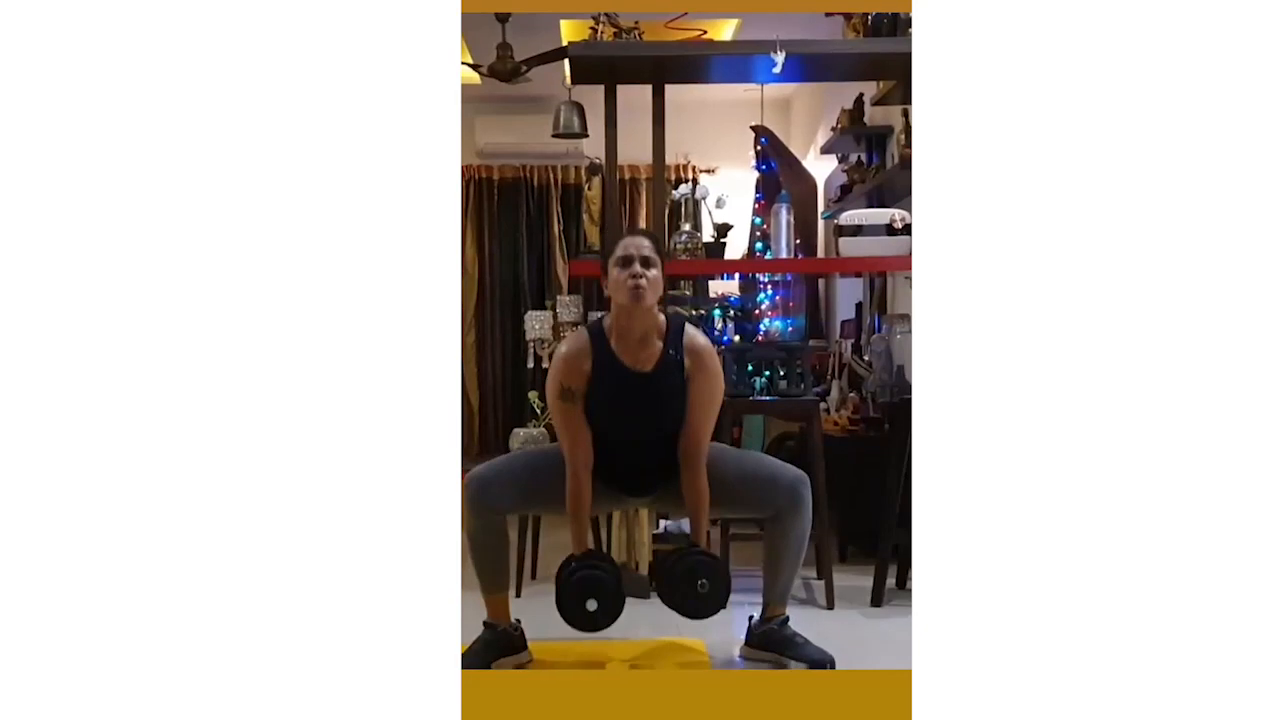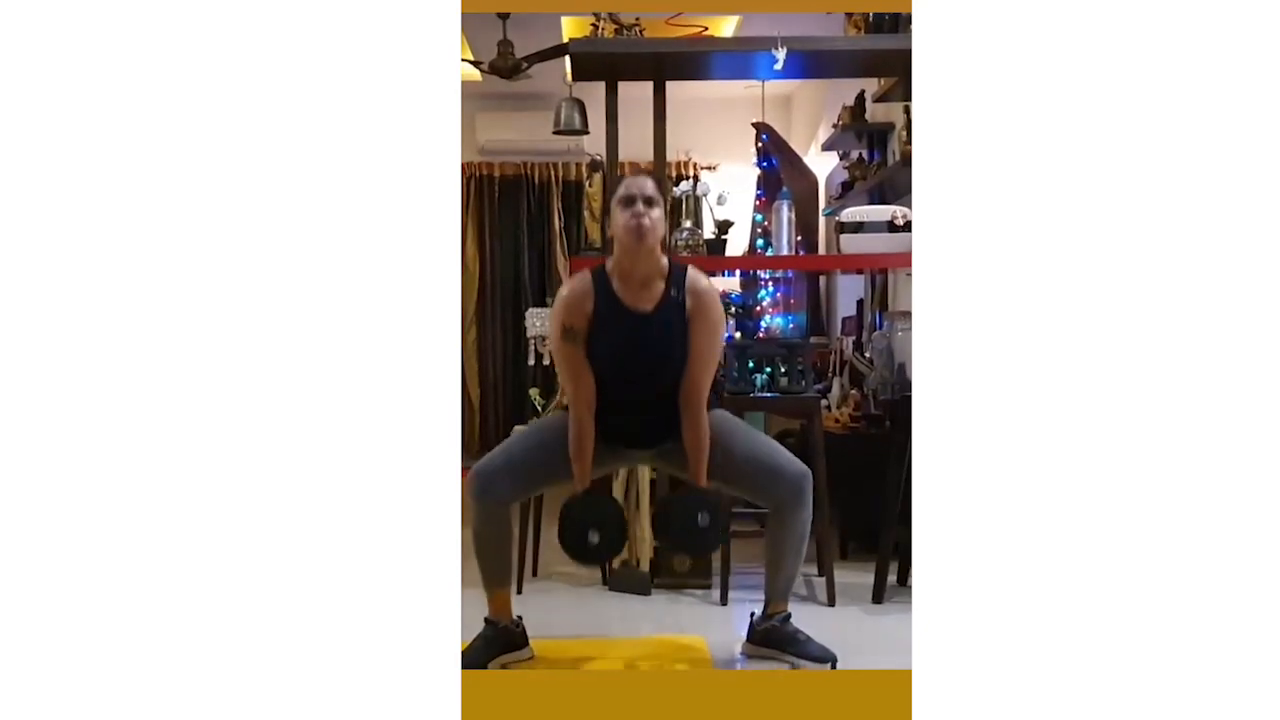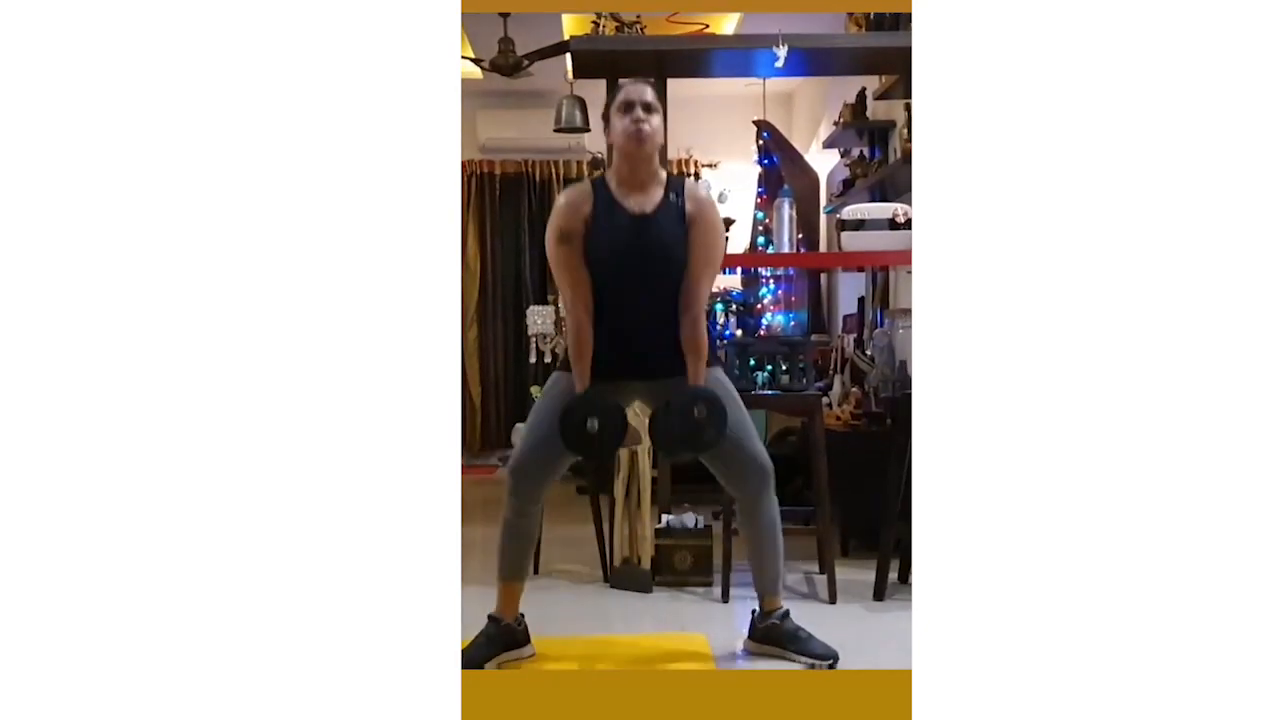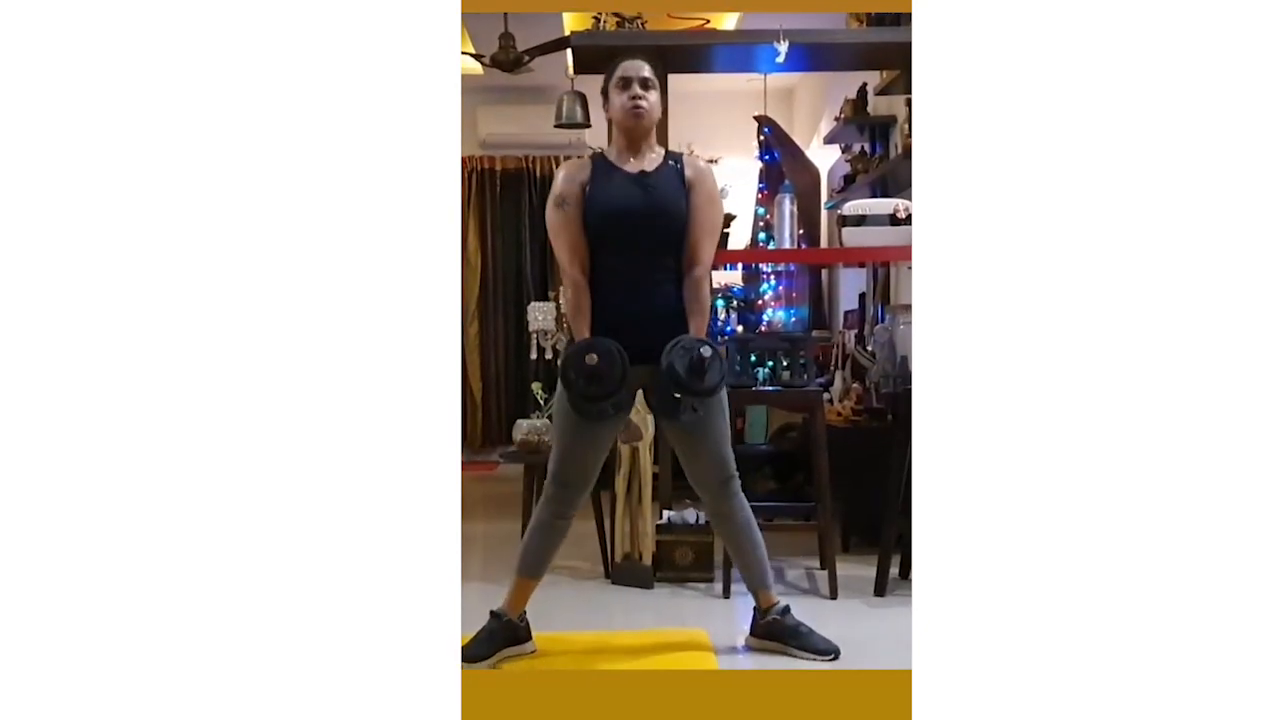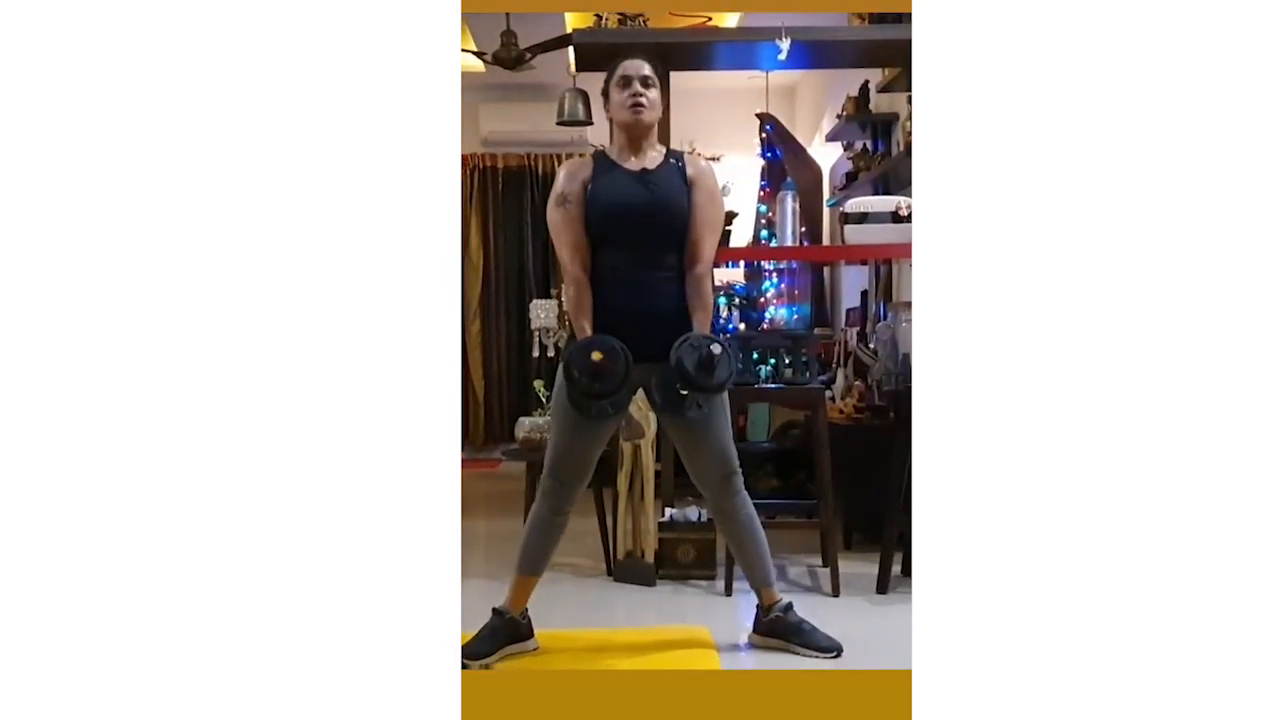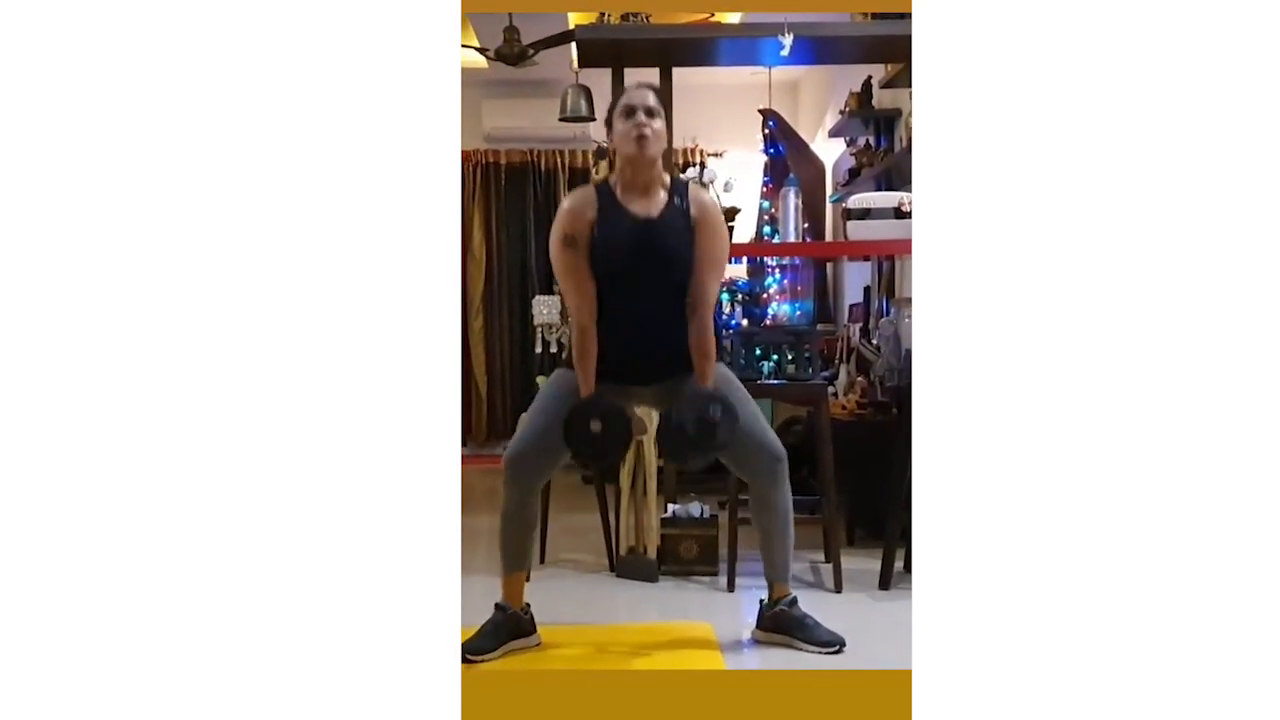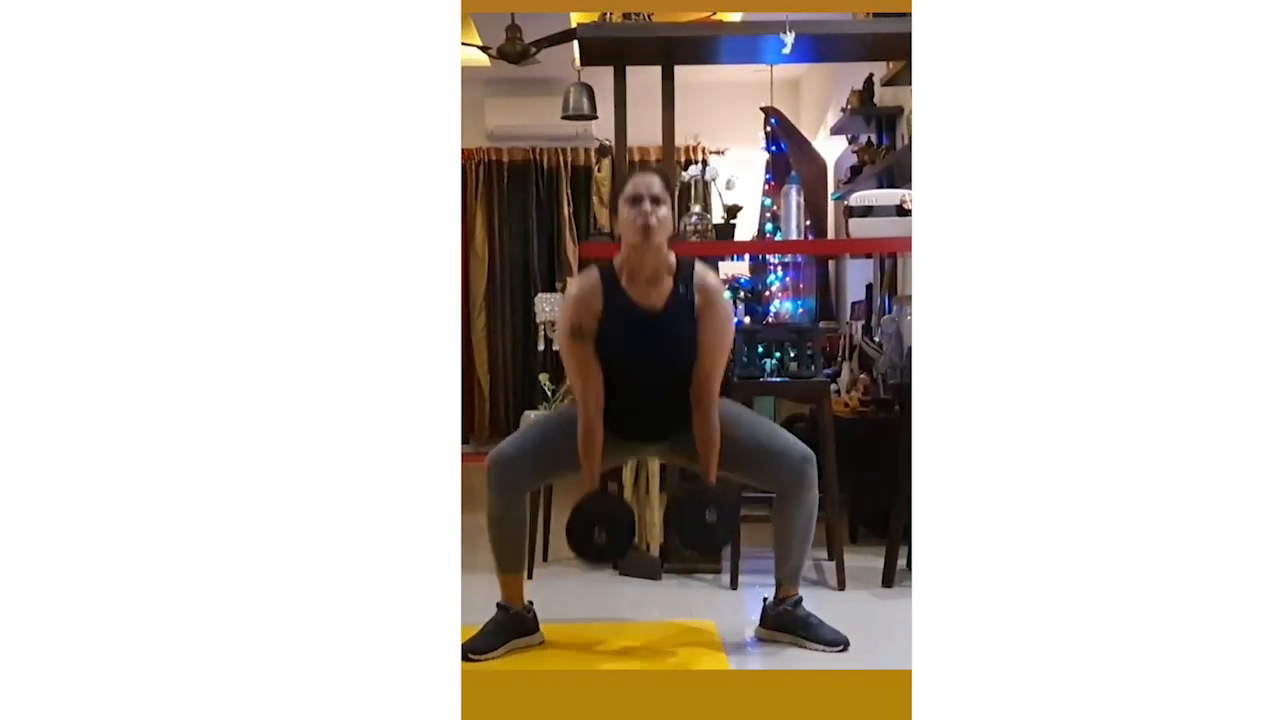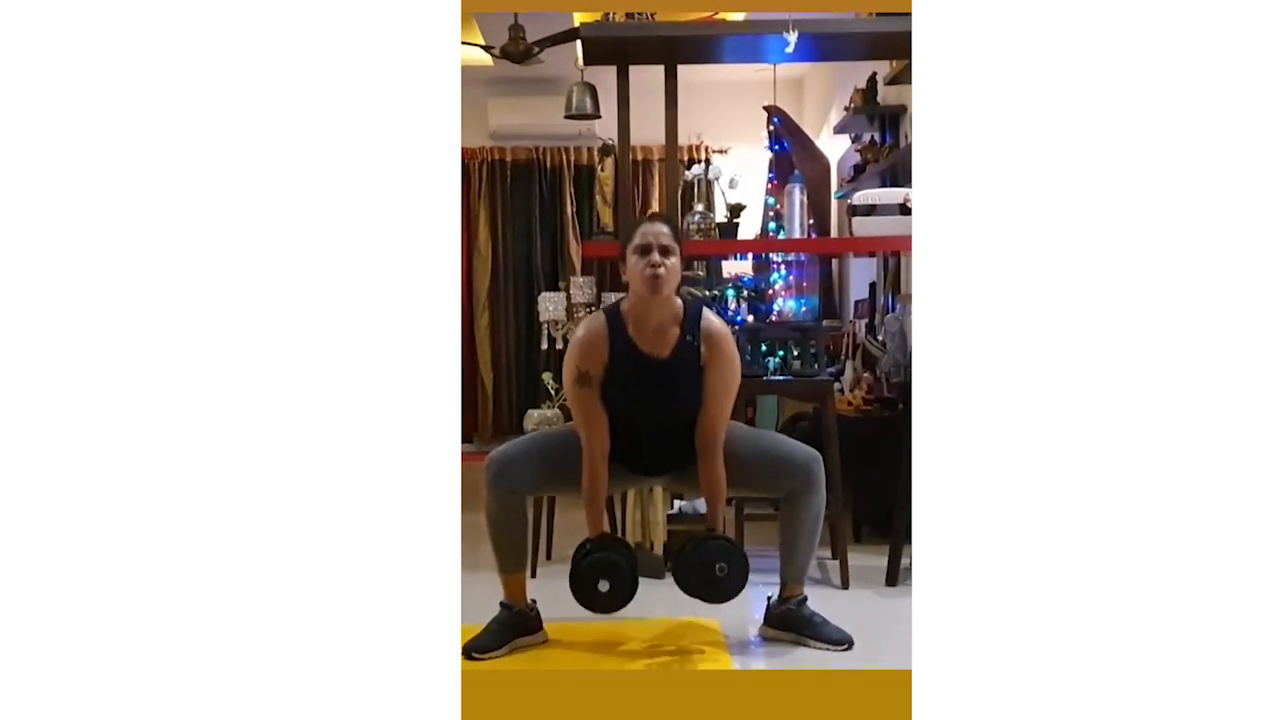
dt=0.3s
person 1, frame 1
left shoulder: (696, 351)
right shoulder: (576, 355)
left elbow: (694, 456)
right elbow: (578, 464)
left wrist: (700, 545)
right wrist: (581, 552)
left hip: (671, 473)
right hip: (600, 473)
left knee: (793, 491)
right knee: (481, 492)
left ankle: (770, 627)
right ankle: (502, 632)
person 1, frame 2
left shoulder: (698, 294)
right shoulder: (578, 298)
left elbow: (694, 402)
right elbow: (581, 411)
left wrist: (699, 490)
right wrist: (582, 492)
left hip: (674, 428)
right hip: (603, 429)
left knee: (793, 482)
right knee: (487, 483)
left ankle: (772, 624)
right ankle: (503, 628)
person 1, frame 3
left shoulder: (696, 202)
right shoulder: (575, 206)
left elbow: (695, 306)
right elbow: (577, 309)
left wrist: (696, 391)
right wrist: (582, 392)
left hip: (676, 364)
right hip: (599, 365)
left knee: (754, 474)
right knee: (524, 476)
left ankle: (771, 621)
right ankle: (506, 626)
person 1, frame 4
left shoulder: (693, 174)
right shoulder: (576, 177)
left elbow: (698, 270)
right elbow: (574, 275)
left hip: (676, 349)
left knee: (721, 483)
right knee: (563, 488)
left ankle: (771, 616)
right ankle: (510, 621)
person 1, frame 5
left shoulder: (694, 173)
right shoulder: (578, 176)
left elbow: (700, 268)
right elbow: (575, 272)
left hip: (678, 347)
left knee: (722, 478)
right knee: (561, 482)
left ankle: (774, 614)
right ankle: (511, 620)
person 1, frame 6
left shoulder: (700, 206)
right shoulder: (580, 209)
left elbow: (702, 310)
right elbow: (583, 316)
left wrist: (705, 394)
right wrist: (587, 399)
left hip: (681, 367)
right hip: (603, 368)
left knee: (768, 459)
right knee: (521, 465)
left ankle: (779, 607)
right ankle: (513, 614)
person 1, frame 7
left shoulder: (706, 290)
right shoulder: (586, 295)
left elbow: (706, 397)
right elbow: (589, 407)
left wrist: (708, 485)
right wrist: (590, 491)
left hip: (682, 423)
right hip: (615, 423)
left knee: (798, 466)
right knee: (503, 469)
left ankle: (783, 609)
right ankle: (516, 615)
person 1, frame 8
left shoulder: (713, 336)
right shoulder: (593, 340)
left elbow: (711, 445)
right elbow: (595, 452)
left wrist: (716, 531)
right wrist: (596, 537)
left hip: (688, 453)
right hip: (619, 453)
left knee: (807, 469)
right knee: (503, 472)
left ankle: (788, 606)
right ankle: (519, 613)
